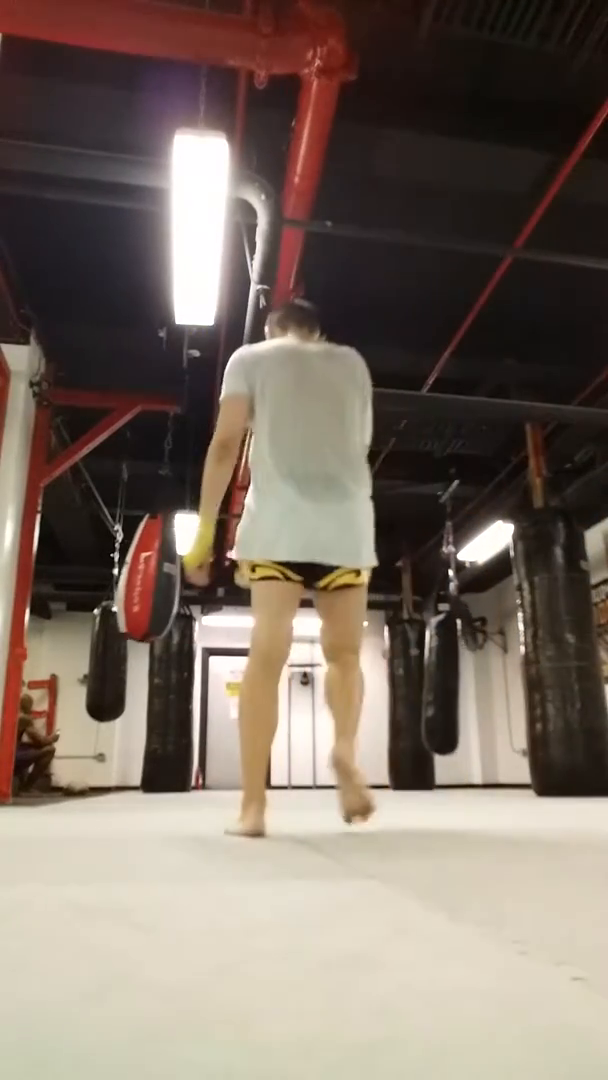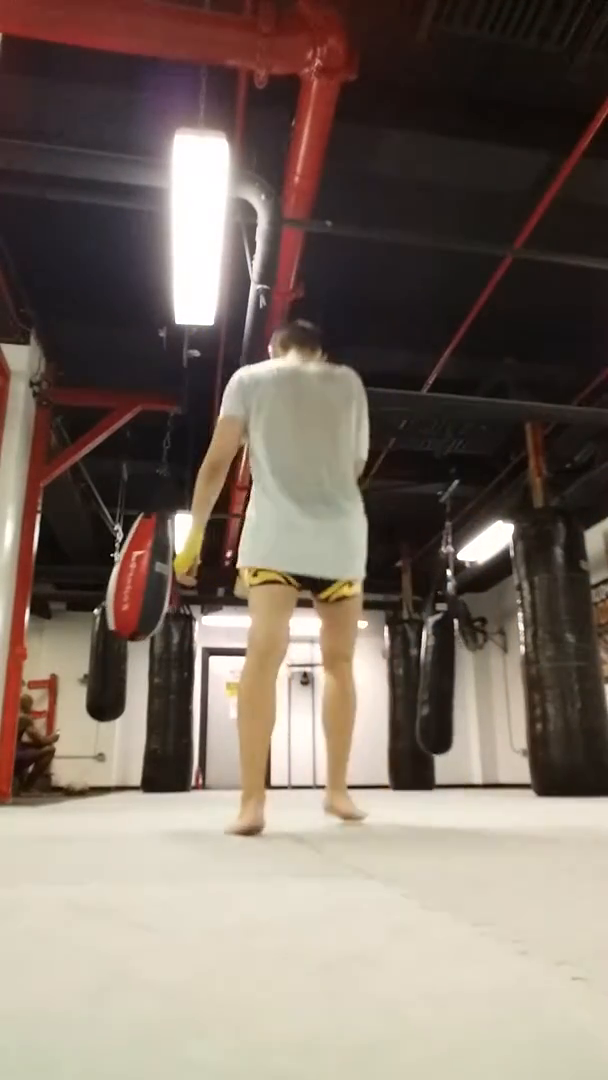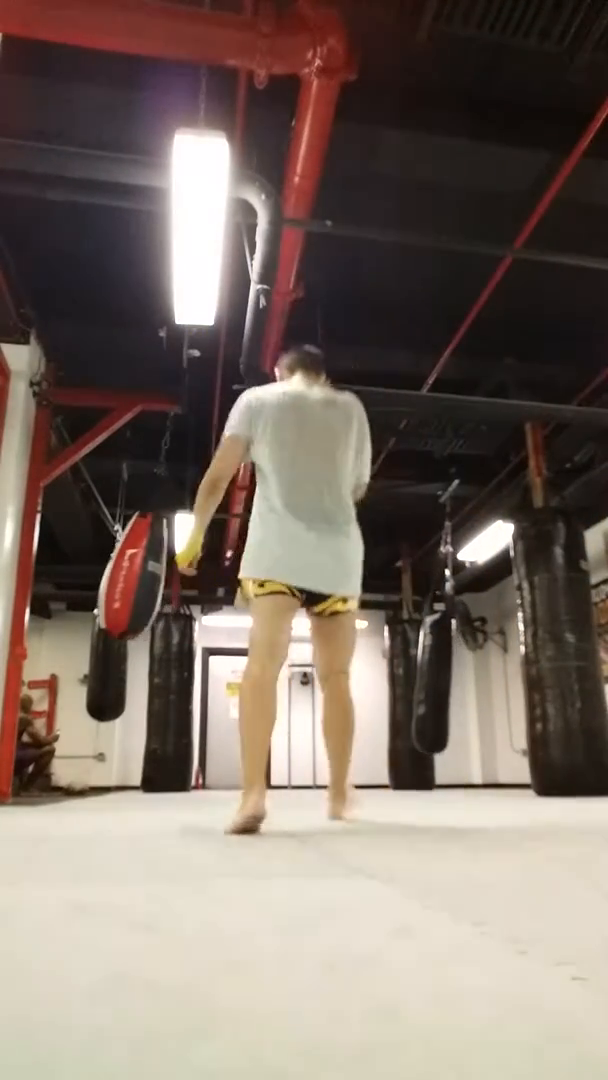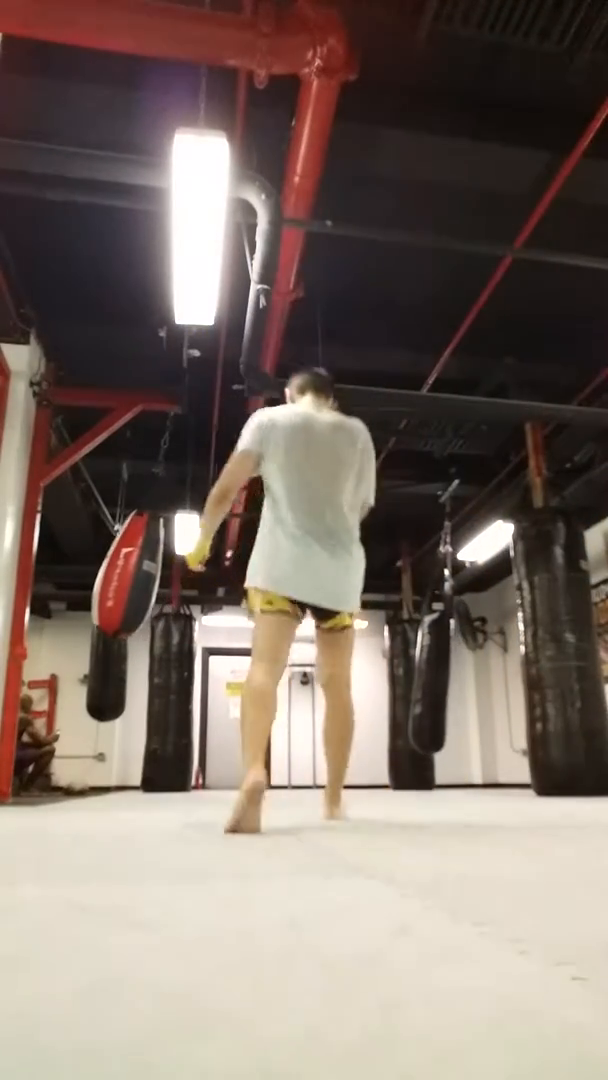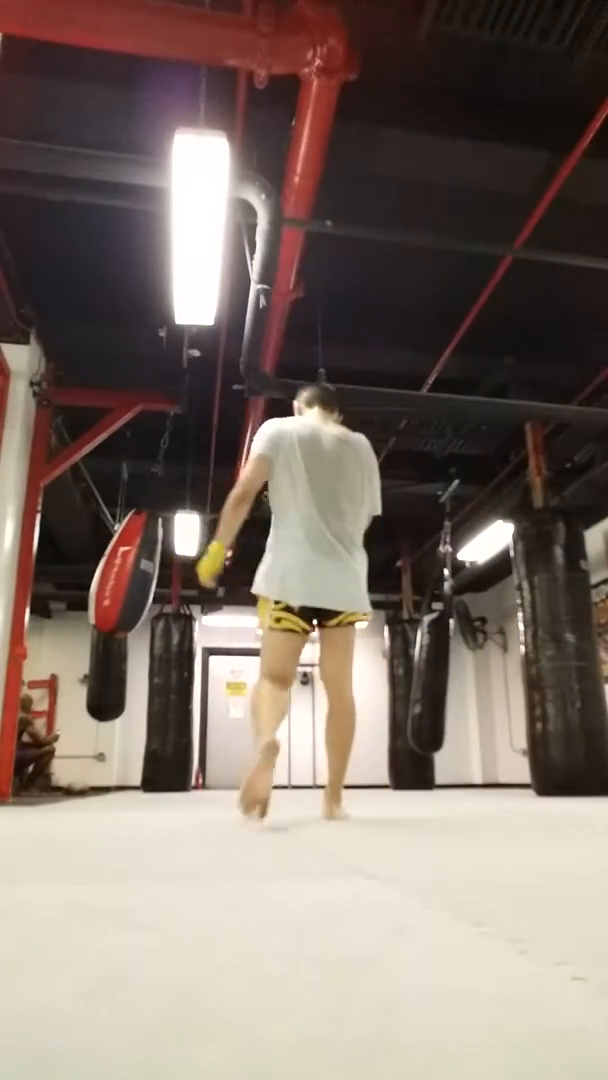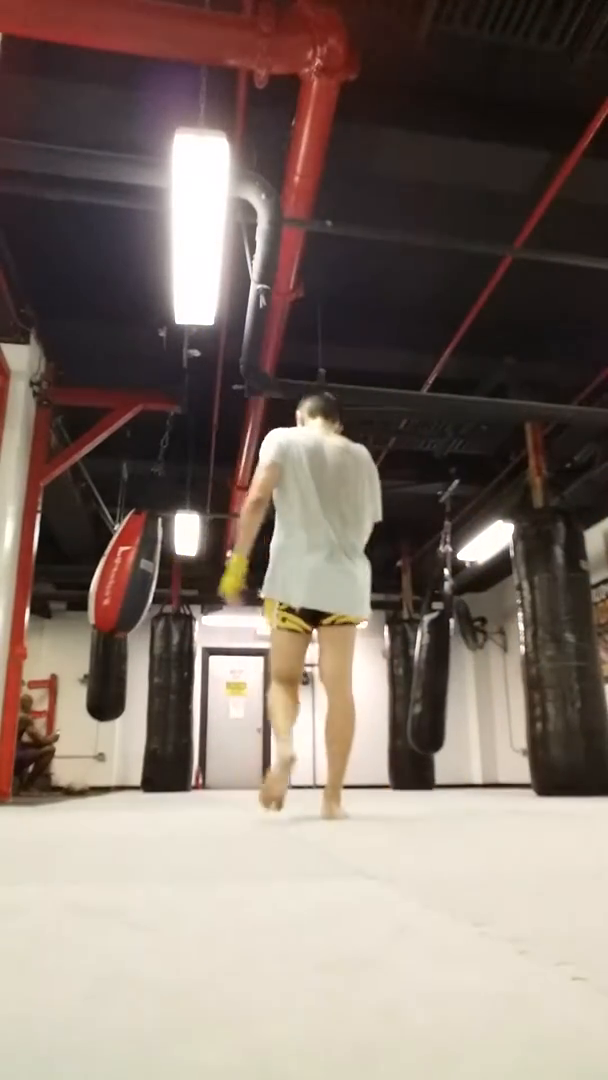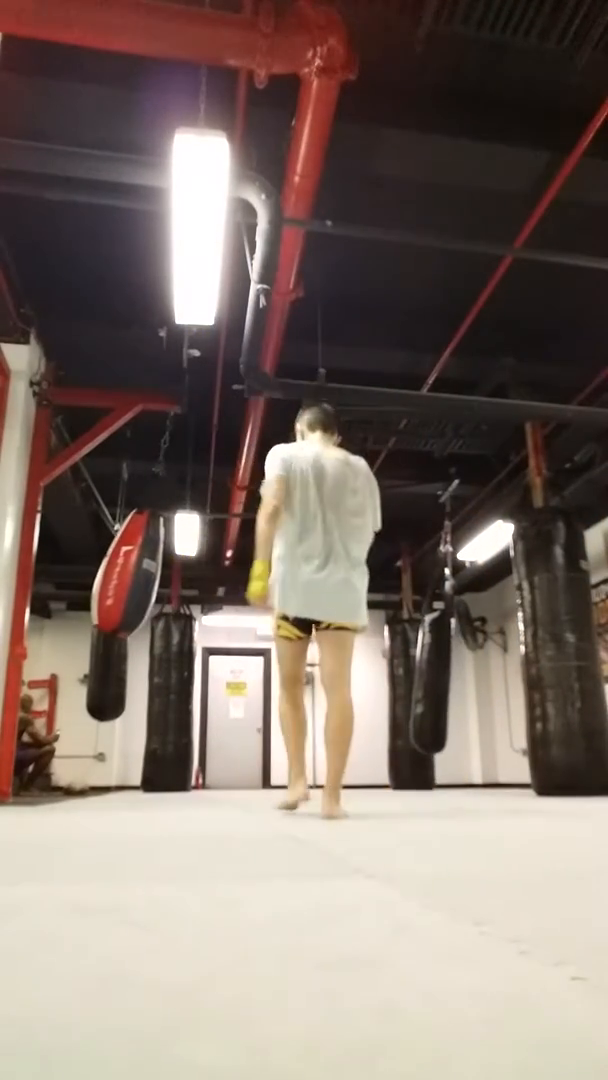
dt=0.1s
person 1, frame 1
left shoulder: (250, 357)
right shoulder: (351, 362)
left elbow: (226, 441)
left wrist: (205, 528)
left hip: (275, 524)
right hip: (345, 521)
left knee: (266, 658)
right knee: (343, 652)
left ankle: (253, 804)
right ankle: (346, 746)
person 1, frame 2
left shoulder: (250, 378)
right shoulder: (350, 382)
left elbow: (217, 462)
left wrist: (194, 536)
left hip: (274, 536)
right hip: (340, 536)
left knee: (263, 656)
right knee: (338, 662)
left ankle: (252, 801)
right ankle: (337, 787)
person 1, frame 3
left shoulder: (257, 399)
right shoulder: (352, 407)
left elbow: (216, 478)
left wrist: (194, 539)
left hip: (275, 550)
right hip: (338, 555)
left knee: (262, 665)
right knee: (335, 677)
left ankle: (254, 790)
right ankle: (338, 793)
person 1, frame 4
left shoulder: (269, 419)
right shoulder: (358, 432)
left elbow: (225, 489)
left wrist: (202, 541)
left hip: (281, 565)
right hip: (340, 570)
left knee: (264, 669)
right knee: (336, 687)
left ankle: (254, 771)
right ankle: (334, 798)
person 1, frame 5
left shoulder: (277, 430)
right shoulder: (360, 445)
left elbow: (243, 493)
left wrist: (216, 550)
left hip: (289, 573)
right hip: (345, 577)
left knee: (274, 677)
right knee: (338, 686)
left ankle: (267, 741)
right ankle: (333, 797)
person 1, frame 6
left shoulder: (283, 439)
right shoulder: (361, 456)
left elbow: (258, 498)
left wrist: (236, 561)
left hip: (292, 577)
right hip: (346, 580)
left knee: (284, 677)
right knee: (338, 687)
left ankle: (284, 746)
right ankle: (333, 797)
person 1, frame 7
left shoulder: (284, 454)
right shoulder: (360, 468)
left elbow: (271, 507)
right elbow: (370, 534)
left wrist: (260, 568)
left hip: (295, 585)
right hip: (345, 589)
left knee: (291, 685)
right knee: (337, 690)
left ankle: (297, 779)
right ankle: (332, 795)
